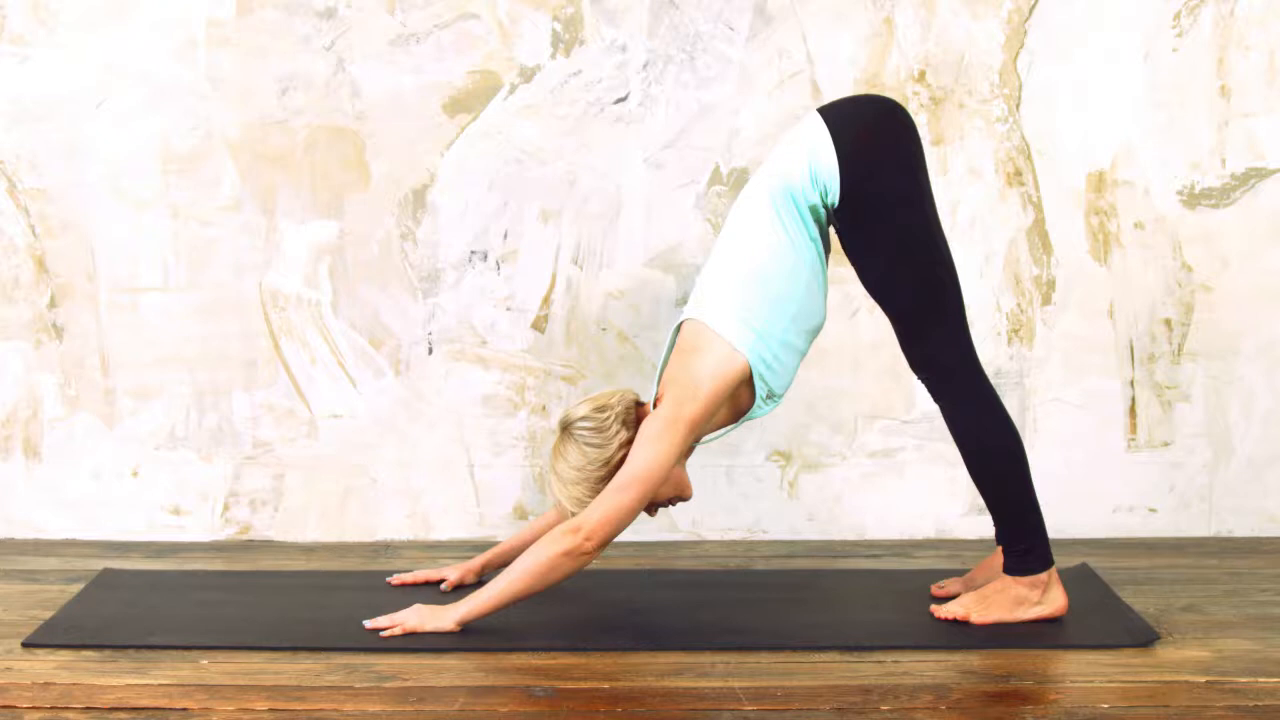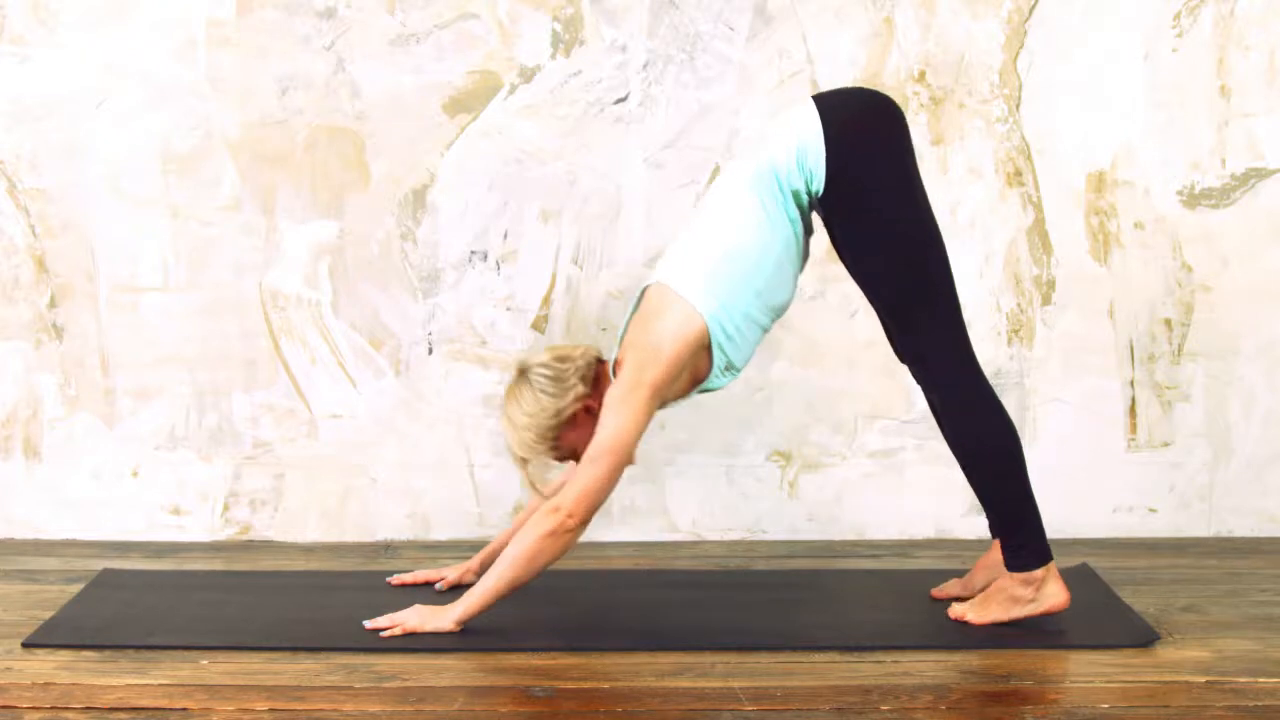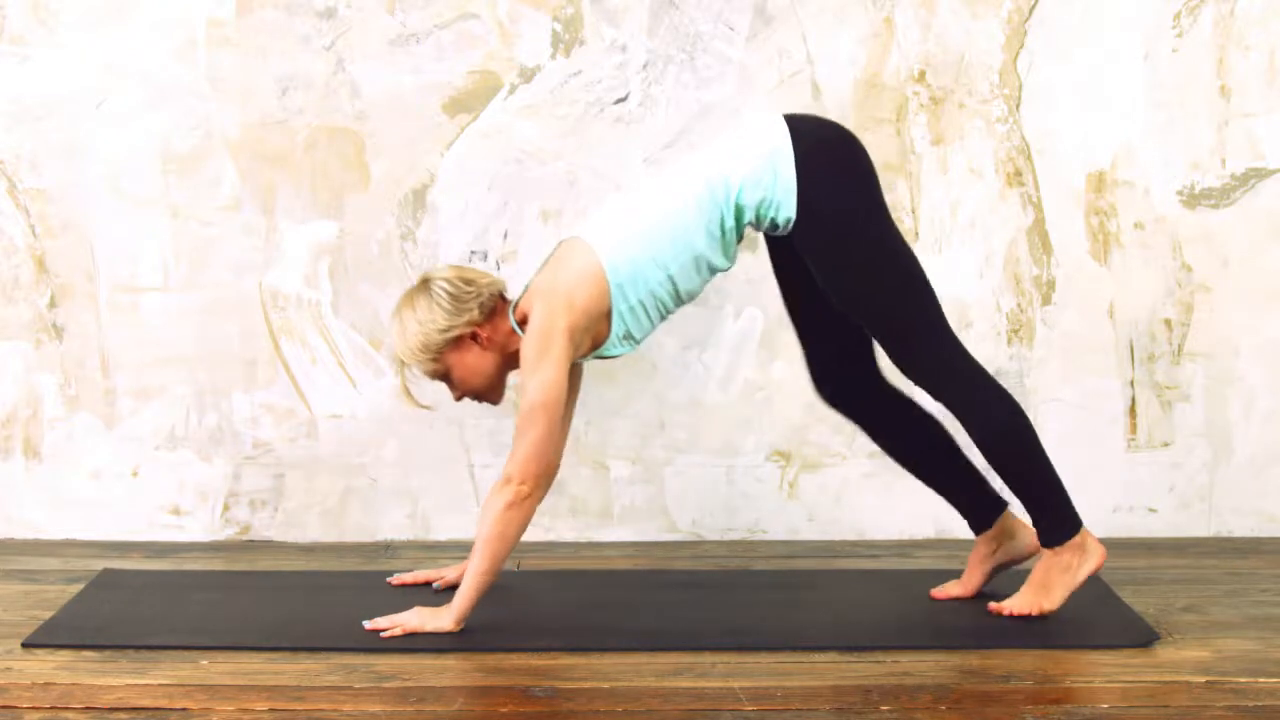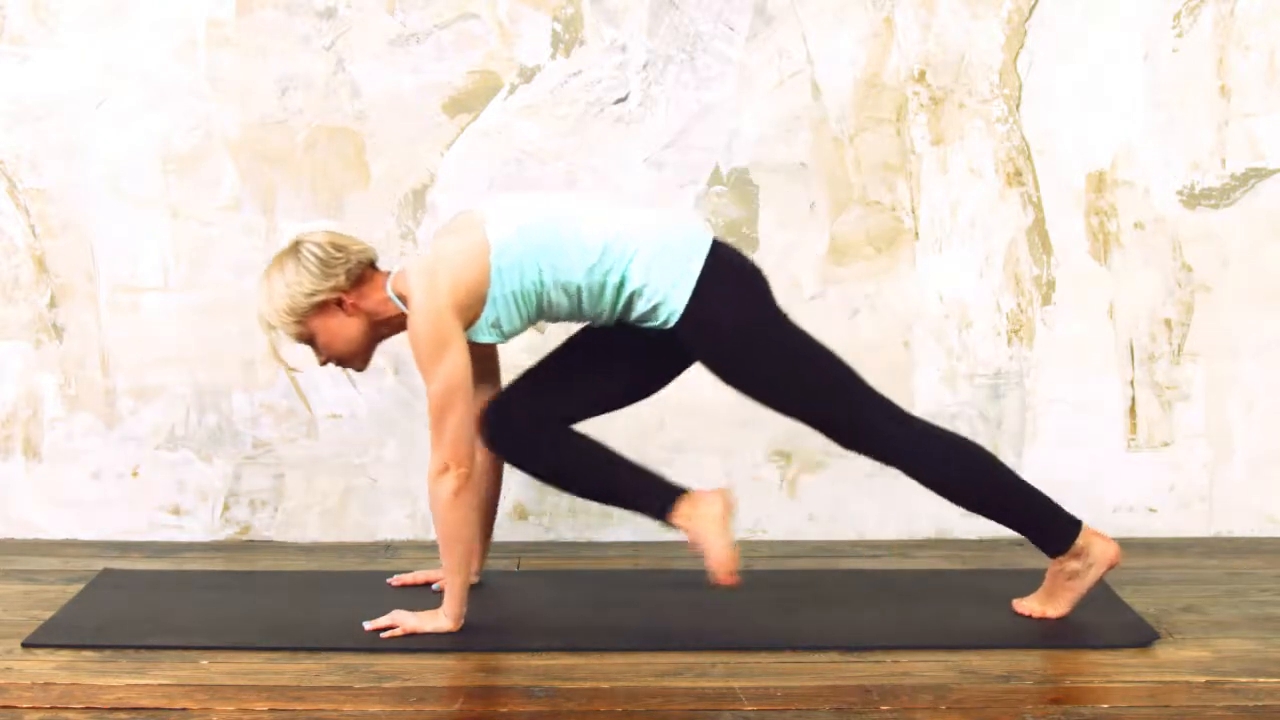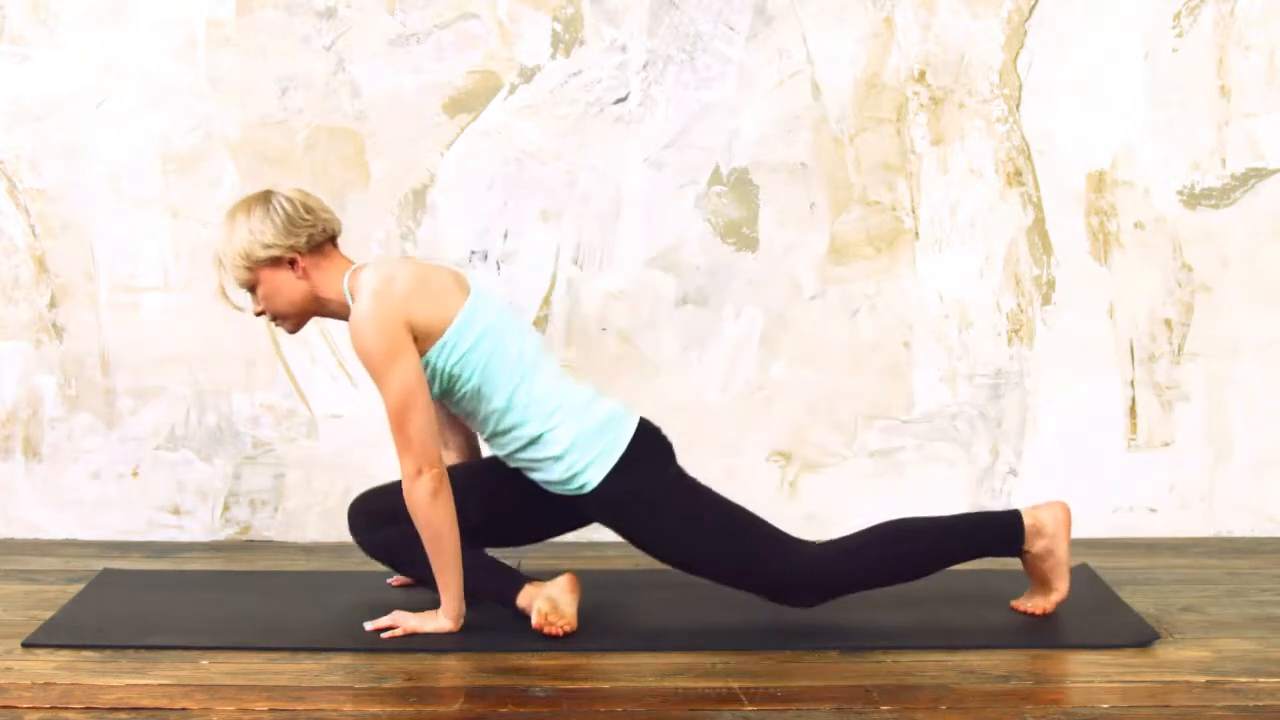
dt=0.7s
person 1, frame 1
left shoulder: (681, 411)
right shoulder: (681, 403)
left elbow: (583, 537)
right elbow: (584, 508)
left wrist: (459, 612)
right wrist: (481, 563)
left hip: (855, 152)
right hip: (839, 154)
left knee: (947, 369)
right knee: (942, 369)
left ankle: (1032, 577)
right ankle: (1014, 551)
person 1, frame 2
left shoulder: (642, 374)
right shoulder: (635, 363)
left elbow: (566, 515)
right elbow: (566, 497)
left wrist: (458, 612)
right wrist: (478, 564)
left hip: (842, 143)
right hip: (827, 149)
left knee: (941, 361)
right knee: (926, 356)
left ankle: (1032, 573)
right ankle: (1010, 546)
person 1, frame 3
left shoulder: (548, 326)
right shoulder: (548, 316)
left elbow: (520, 482)
right elbow: (532, 475)
left wrist: (455, 611)
right wrist: (474, 565)
left hip: (805, 174)
right hip: (788, 178)
left knee: (934, 364)
right knee: (845, 385)
left ankle: (1068, 541)
right ankle: (997, 528)
person 1, frame 4
left shoulder: (428, 300)
right shoulder: (445, 290)
left elbow: (451, 466)
right elbow: (477, 443)
left wrist: (450, 607)
right wrist: (468, 558)
left hip: (693, 291)
right hip: (662, 299)
left knee: (873, 426)
right knee: (512, 422)
left ankle: (1076, 545)
right ankle: (685, 511)
person 1, frame 5
left shoulder: (375, 310)
right shoulder: (392, 287)
left elbow: (426, 476)
right elbow: (455, 440)
left wrist: (450, 609)
right wrist: (453, 557)
left hip: (606, 467)
right hip: (570, 468)
left knee: (806, 576)
right knee: (372, 518)
left ankle: (1026, 528)
right ankle: (527, 592)
